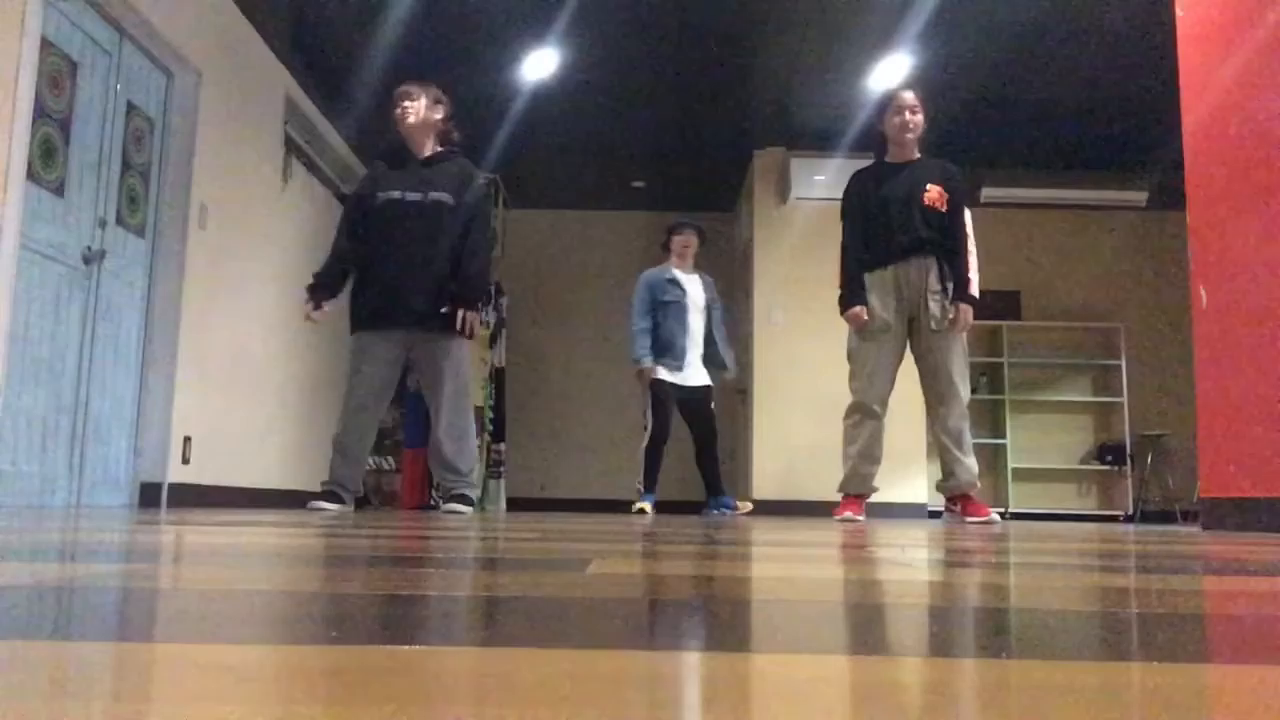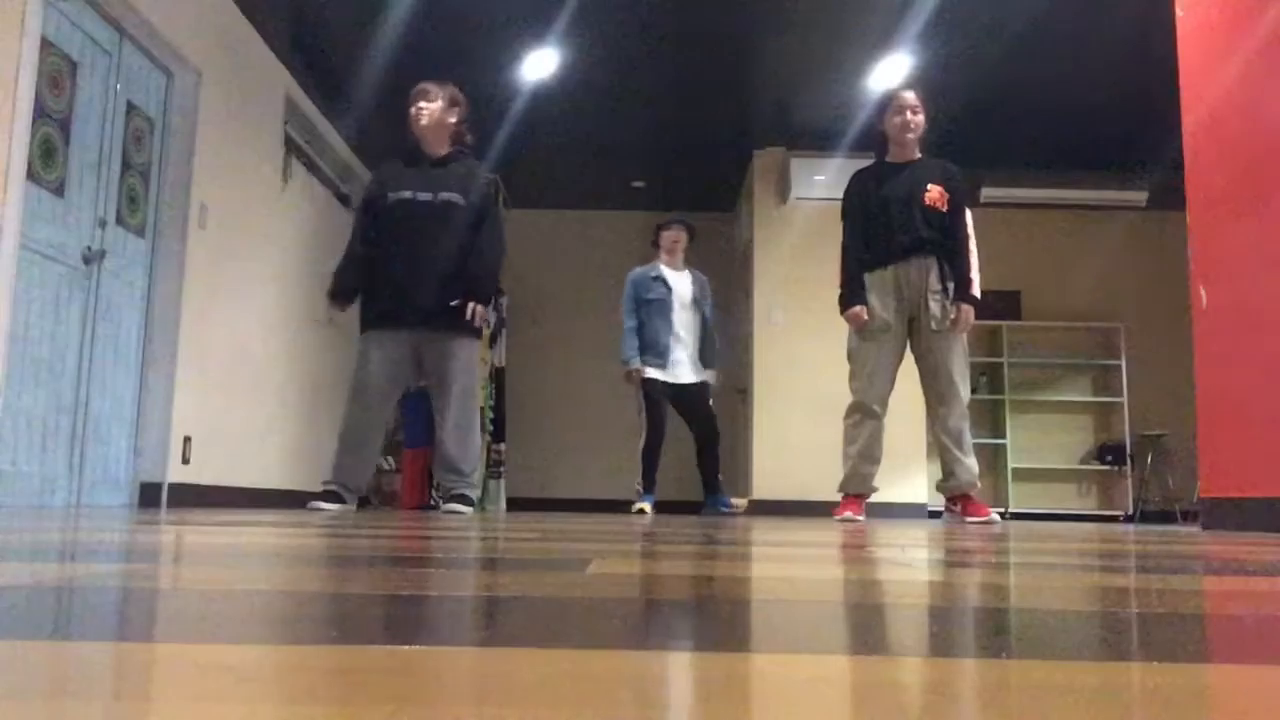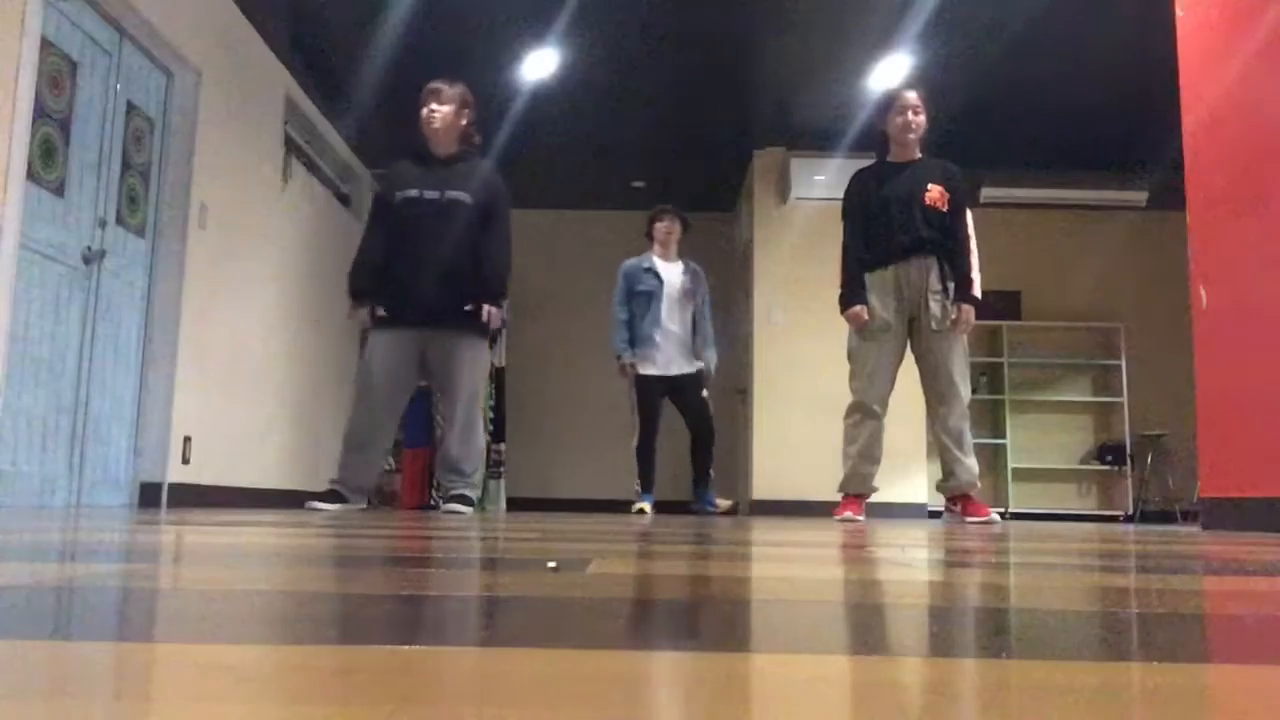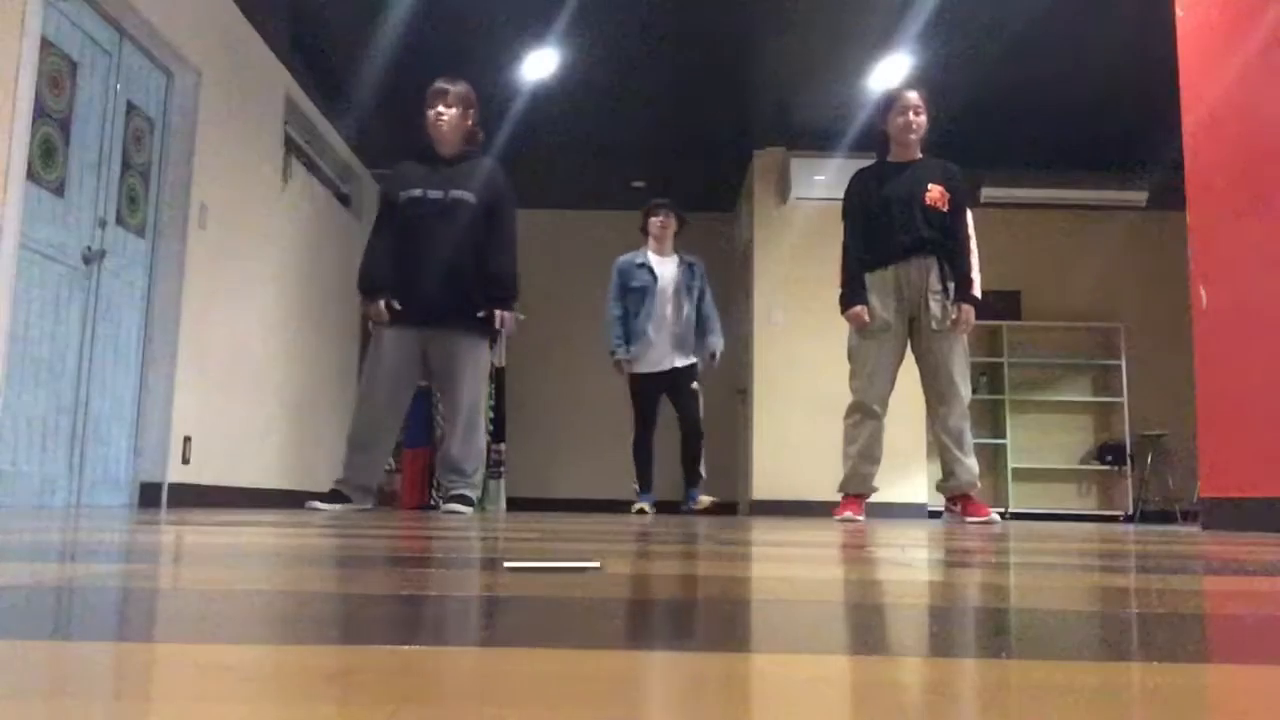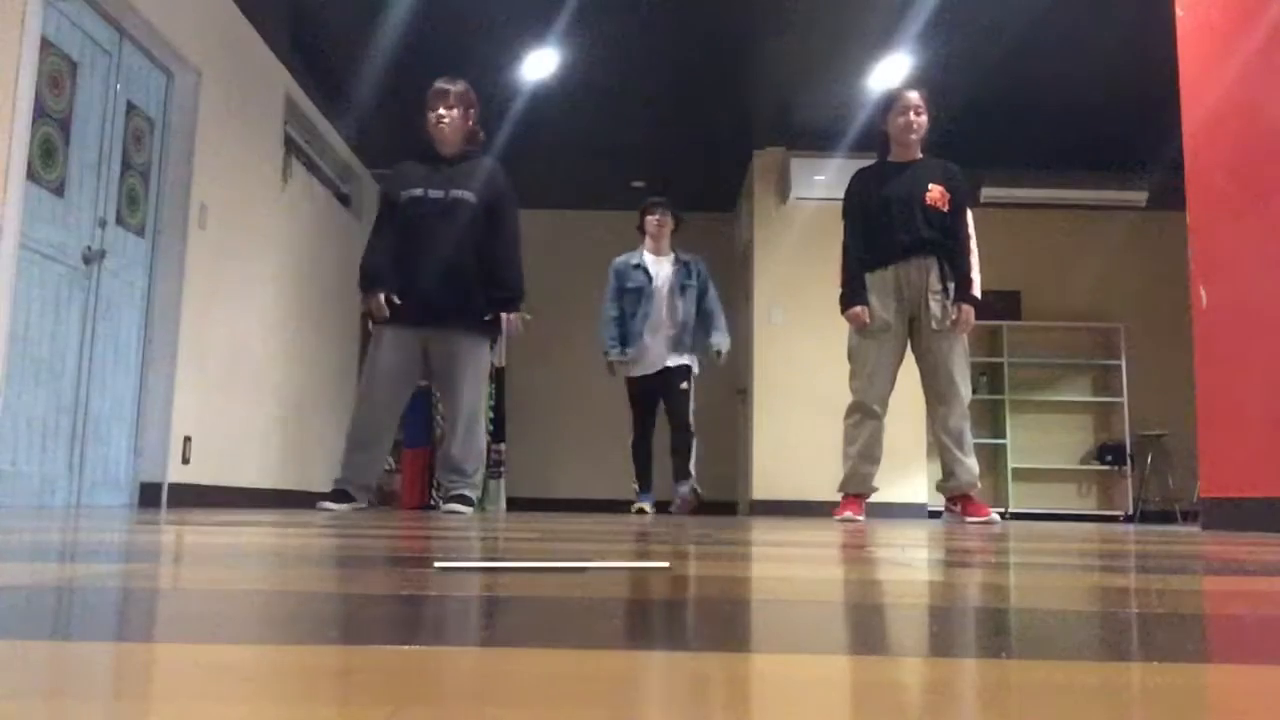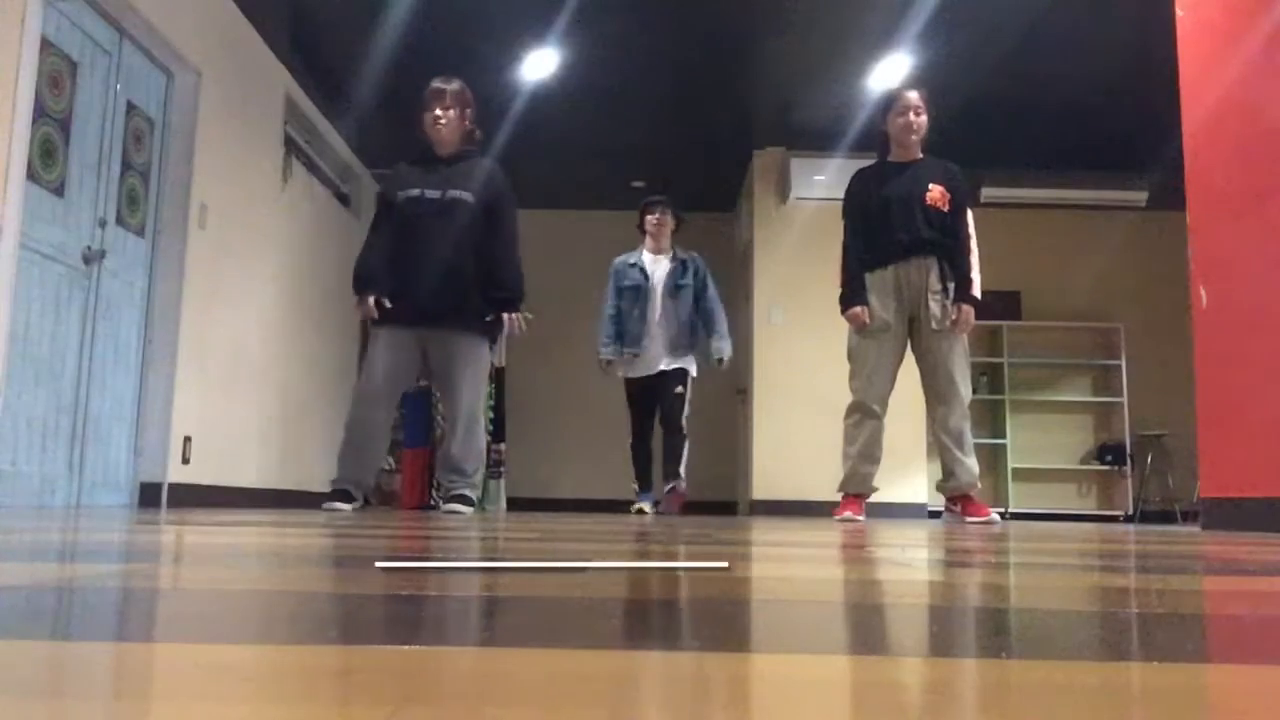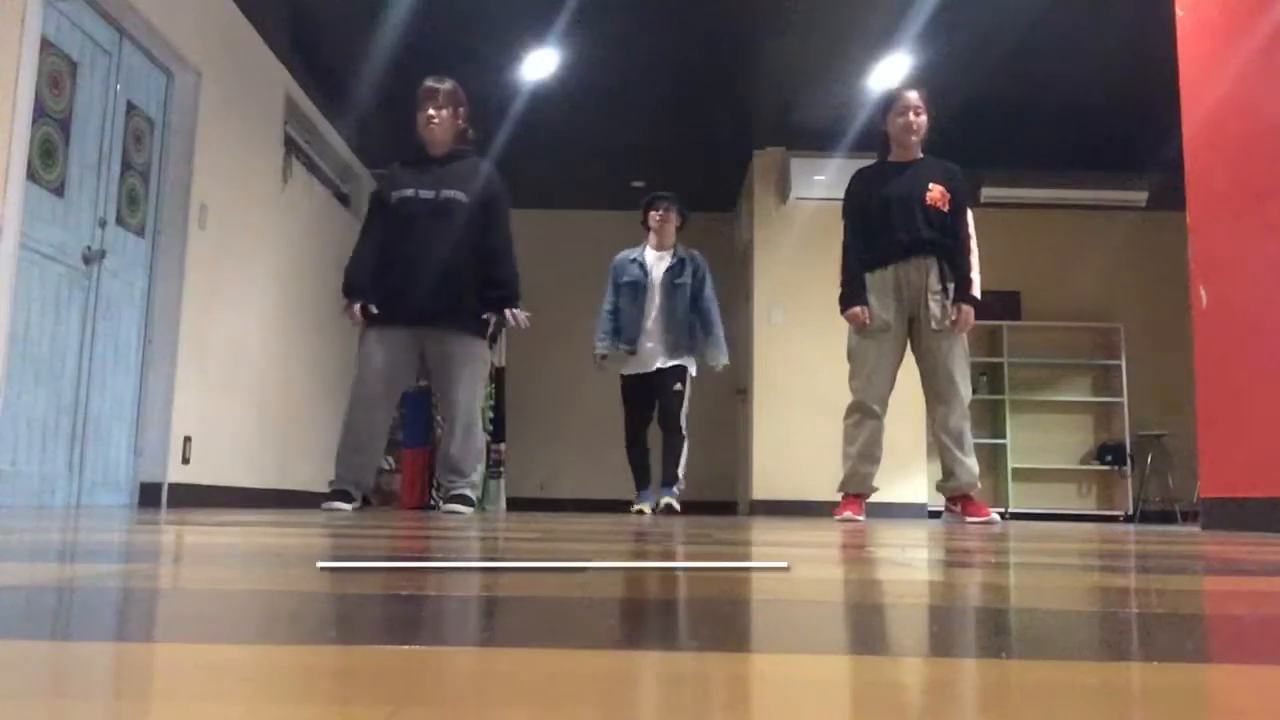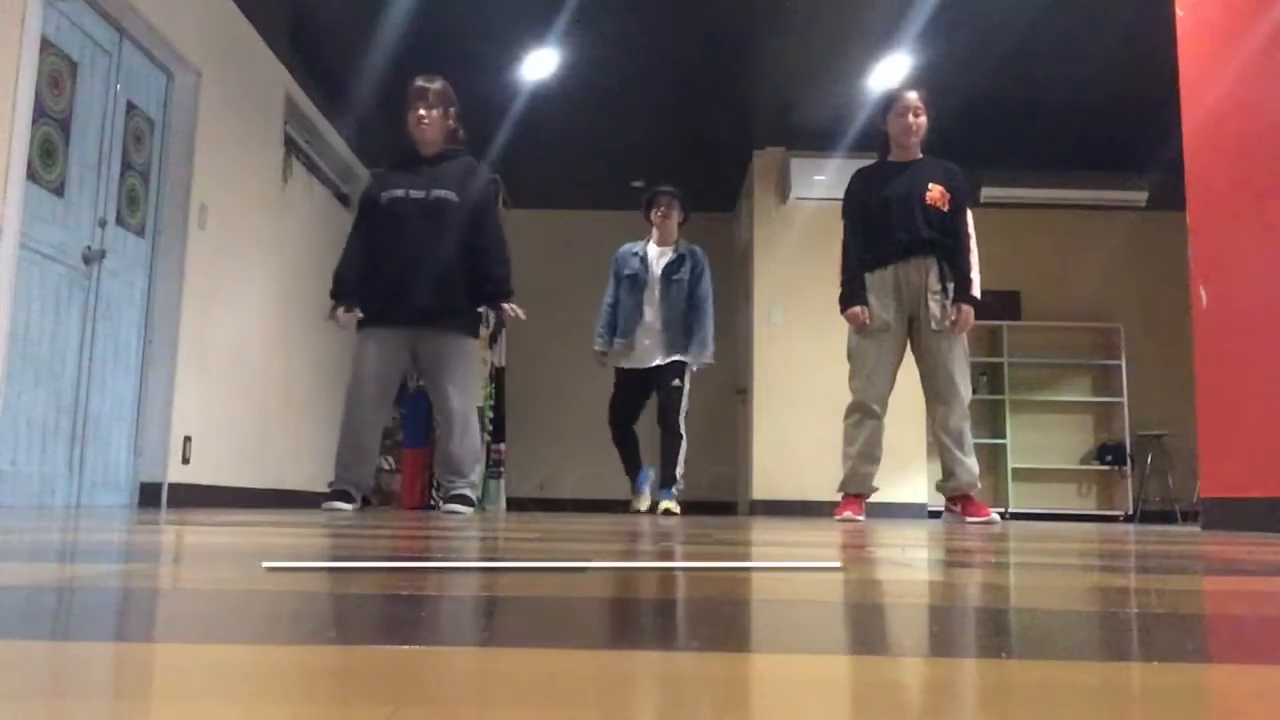
dt=0.1s
person 1, frame 1
left shoulder: (945, 176)
right shoulder: (863, 181)
left elbow: (960, 240)
right elbow: (851, 245)
left wrist: (965, 294)
right wrist: (851, 298)
left hip: (936, 286)
right hip: (879, 287)
left knee: (950, 396)
right knee: (867, 395)
left ankle: (960, 493)
right ankle: (854, 494)
person 1, frame 2
left shoulder: (946, 176)
right shoulder: (864, 181)
left elbow: (962, 240)
right elbow: (852, 244)
left wrist: (966, 295)
right wrist: (852, 297)
left hip: (937, 286)
right hip: (880, 287)
left knee: (950, 395)
right knee: (868, 395)
left ankle: (960, 493)
right ankle: (854, 494)
person 1, frame 3
left shoulder: (946, 176)
right shoulder: (864, 181)
left elbow: (961, 240)
right elbow: (852, 244)
left wrist: (967, 295)
right wrist: (852, 297)
left hip: (937, 286)
right hip: (880, 287)
left knee: (950, 396)
right knee: (868, 395)
left ankle: (961, 493)
right ankle: (854, 493)
person 1, frame 4
left shoulder: (947, 176)
right shoulder: (865, 181)
left elbow: (962, 240)
right elbow: (853, 244)
left wrist: (967, 295)
right wrist: (852, 297)
left hip: (938, 286)
right hip: (880, 287)
left knee: (951, 396)
right knee: (868, 395)
left ankle: (961, 493)
right ankle: (854, 493)
person 1, frame 5
left shoulder: (947, 176)
right shoulder: (865, 180)
left elbow: (962, 240)
right elbow: (853, 244)
left wrist: (966, 295)
right wrist: (852, 297)
left hip: (937, 285)
right hip: (881, 286)
left knee: (951, 396)
right knee: (868, 395)
left ankle: (961, 493)
right ankle: (855, 493)
person 1, frame 6
left shoulder: (948, 176)
right shoulder: (865, 181)
left elbow: (962, 240)
right elbow: (853, 244)
left wrist: (966, 295)
right wrist: (852, 297)
left hip: (937, 286)
right hip: (881, 287)
left knee: (951, 396)
right knee: (868, 396)
left ankle: (961, 493)
right ankle: (855, 494)
person 1, frame 7
left shoulder: (947, 176)
right shoulder: (865, 181)
left elbow: (962, 240)
right elbow: (853, 244)
left wrist: (966, 295)
right wrist: (852, 297)
left hip: (937, 286)
right hip: (881, 287)
left knee: (951, 396)
right knee: (868, 395)
left ankle: (960, 493)
right ankle: (854, 493)
person 1, frame 8
left shoulder: (947, 176)
right shoulder: (865, 181)
left elbow: (962, 240)
right elbow: (853, 244)
left wrist: (966, 295)
right wrist: (852, 297)
left hip: (937, 286)
right hip: (881, 286)
left knee: (951, 395)
right knee: (868, 395)
left ankle: (960, 493)
right ankle: (854, 493)
person 2, frame 1
left shoulder: (464, 176)
right shoulder: (378, 176)
left elbow: (478, 243)
right elbow: (350, 240)
left wrist: (470, 297)
right wrist: (323, 288)
left hip: (442, 314)
right hip: (378, 312)
left knee: (450, 407)
right knee: (359, 403)
left ankle: (458, 492)
right ankle: (340, 488)
person 2, frame 2
left shoulder: (474, 177)
right shoulder: (390, 175)
left elbow: (488, 242)
right elbow: (364, 240)
left wrist: (480, 293)
right wrist: (343, 291)
left hip: (452, 313)
right hip: (388, 312)
left knee: (457, 407)
right knee: (365, 402)
left ankle: (460, 491)
right ankle: (343, 488)
person 2, frame 3
left shoulder: (483, 177)
right shoulder: (399, 175)
left elbow: (495, 242)
right elbow: (375, 238)
left wrist: (491, 295)
right wrist: (362, 291)
left hip: (459, 314)
right hip: (396, 311)
left knee: (462, 407)
right knee: (373, 402)
left ankle: (459, 490)
right ankle: (348, 488)
person 2, frame 4
left shoulder: (487, 176)
right shoulder: (404, 174)
left elbow: (501, 243)
right elbow: (383, 238)
left wrist: (502, 298)
right wrist: (374, 289)
left hip: (463, 314)
right hip: (401, 311)
left knee: (464, 407)
right knee: (376, 402)
left ankle: (460, 490)
right ankle: (353, 488)
person 2, frame 5
left shoulder: (488, 176)
right shoulder: (405, 174)
left elbow: (503, 243)
right elbow: (383, 236)
left wrist: (508, 300)
right wrist: (375, 283)
left hip: (465, 314)
right hip: (402, 310)
left knee: (465, 407)
right knee: (375, 399)
left ankle: (460, 490)
right ankle: (351, 487)
person 2, frame 6
left shoulder: (486, 176)
right shoulder: (402, 175)
left elbow: (502, 244)
right elbow: (380, 236)
left wrist: (508, 301)
right wrist: (368, 285)
left hip: (463, 314)
right hip: (399, 310)
left knee: (464, 407)
right knee: (371, 399)
left ankle: (460, 490)
right ankle: (349, 486)
person 2, frame 7
left shoulder: (480, 176)
right shoulder: (396, 177)
left elbow: (495, 242)
right elbow: (373, 238)
left wrist: (506, 299)
right wrist: (357, 289)
left hip: (458, 314)
right hip: (392, 311)
left knee: (461, 407)
right knee: (367, 401)
left ankle: (460, 490)
right ankle: (347, 487)
person 2, frame 8
left shoulder: (472, 175)
right shoulder: (386, 177)
left elbow: (487, 240)
right elbow: (361, 240)
left wrist: (498, 294)
right wrist: (344, 292)
left hip: (450, 313)
right hip: (383, 312)
left knee: (456, 407)
right knee: (363, 402)
left ankle: (459, 490)
right ankle: (347, 487)
person 3, frame 1
left shoulder: (707, 285)
right shoulder: (652, 280)
left elbow: (716, 328)
right elbow: (641, 324)
left wrist: (726, 362)
right wrist: (644, 360)
left hip: (697, 375)
right hip: (664, 372)
left knee: (707, 437)
right knee: (658, 433)
left ankle: (717, 498)
right ankle: (647, 494)
person 3, frame 2
left shoulder: (699, 282)
right shoulder: (640, 278)
left elbow: (707, 327)
right elbow: (629, 323)
left wrist: (710, 366)
right wrist: (632, 361)
left hip: (691, 373)
right hip: (654, 370)
left knee: (709, 433)
right knee: (654, 433)
left ankle: (715, 496)
right ankle: (645, 494)
person 3, frame 3
left shoulder: (695, 274)
right shoulder: (633, 270)
left elbow: (704, 318)
right elbow: (622, 315)
left wrist: (709, 354)
right wrist: (624, 354)
left hip: (688, 366)
right hip: (647, 365)
left knee: (704, 427)
right knee: (647, 431)
left ankle: (705, 493)
right ankle: (645, 495)
person 3, frame 4
left shoulder: (693, 267)
right shoulder: (627, 265)
left elbow: (706, 308)
right elbow: (616, 311)
left wrist: (714, 340)
right wrist: (619, 350)
left hip: (683, 359)
right hip: (642, 362)
left knee: (692, 423)
right knee: (643, 429)
left ankle: (693, 491)
right ankle: (644, 495)
person 3, frame 5
left shoulder: (692, 266)
right shoulder: (623, 266)
left elbow: (709, 306)
right elbow: (612, 313)
left wrist: (719, 339)
right wrist: (613, 351)
left hip: (678, 358)
right hip: (639, 362)
left knee: (682, 421)
right knee: (641, 430)
left ankle: (684, 486)
right ankle: (645, 494)
person 3, frame 6
left shoulder: (691, 265)
right shoulder: (623, 266)
left elbow: (710, 306)
right elbow: (611, 312)
left wrist: (721, 344)
right wrist: (607, 350)
left hip: (676, 360)
right hip: (636, 363)
left knee: (674, 423)
right knee: (640, 431)
left ankle: (673, 486)
right ankle: (644, 494)
person 3, frame 7
left shoulder: (693, 263)
right shoulder: (624, 262)
left elbow: (707, 310)
right elbow: (611, 307)
left wrist: (717, 352)
right wrist: (604, 344)
left hip: (675, 359)
right hip: (635, 360)
left knee: (673, 423)
right knee: (635, 429)
left ankle: (669, 491)
right ankle: (644, 493)
person 3, frame 8
left shoulder: (693, 258)
right shoulder: (627, 255)
left elbow: (702, 305)
right elbow: (612, 301)
left wrist: (701, 350)
right wrist: (602, 341)
left hip: (673, 355)
right hip: (632, 356)
left knee: (672, 422)
right knee: (619, 420)
left ankle: (668, 492)
right ankle: (639, 479)
